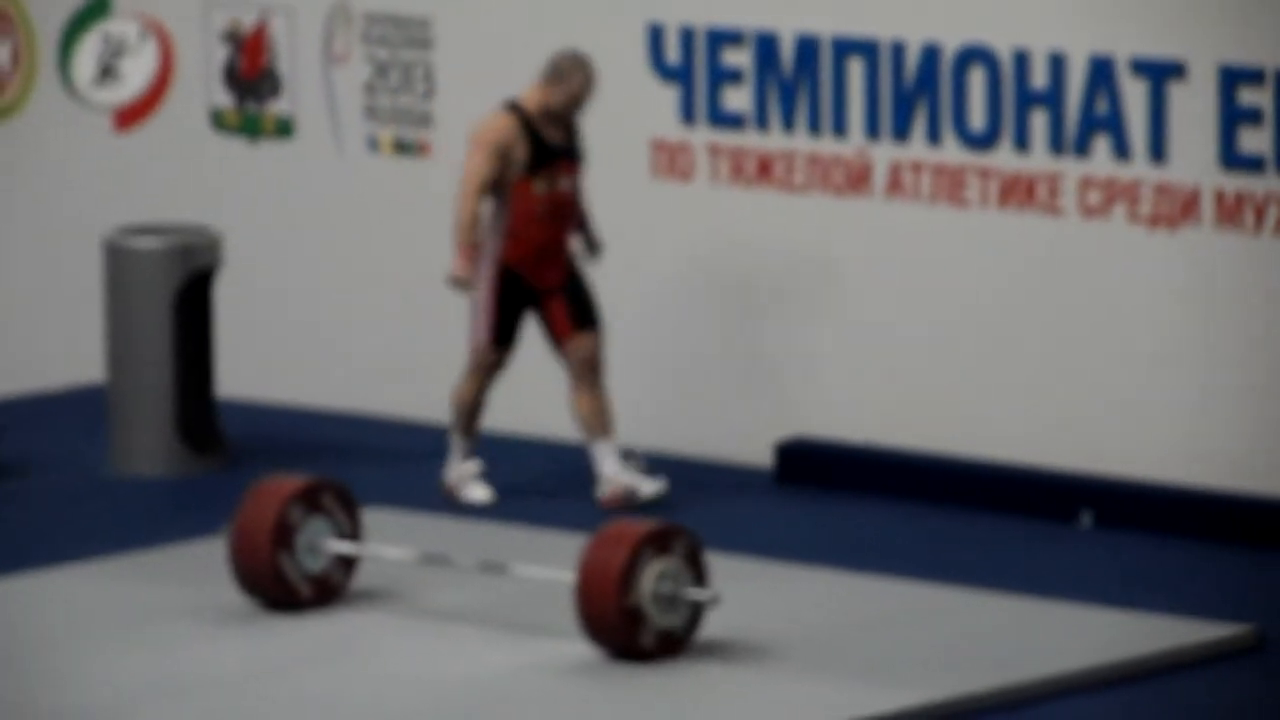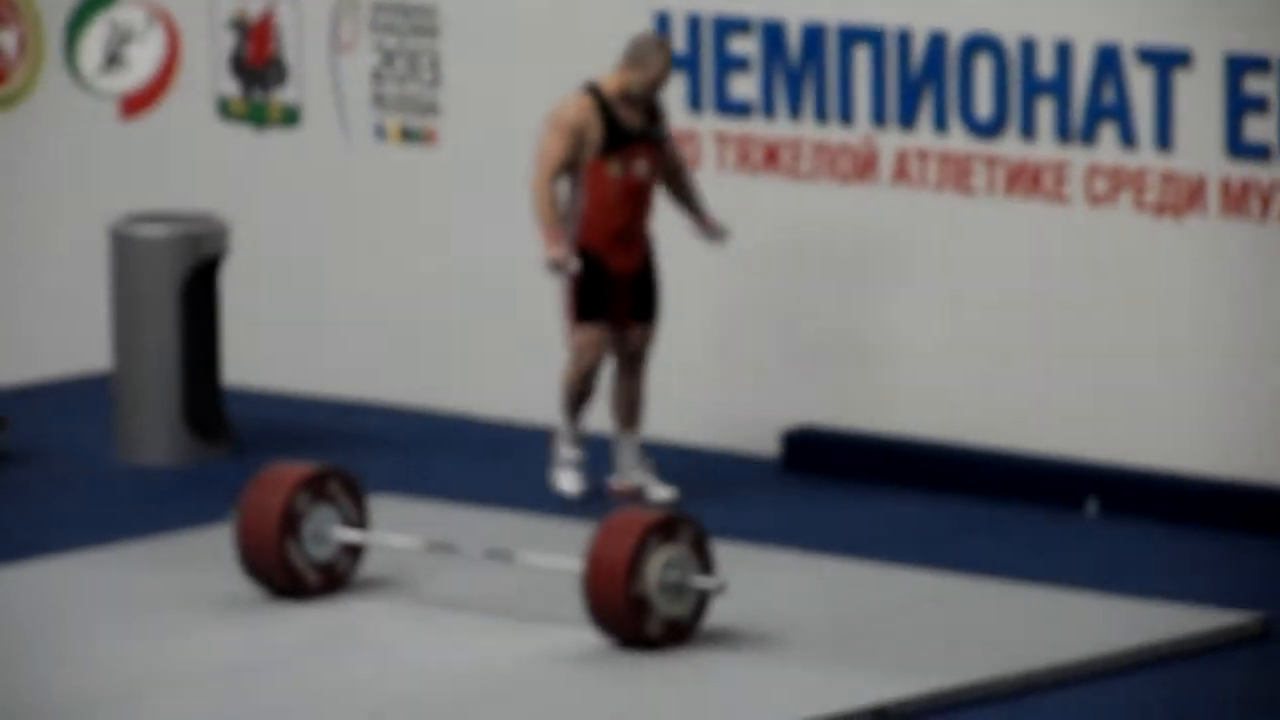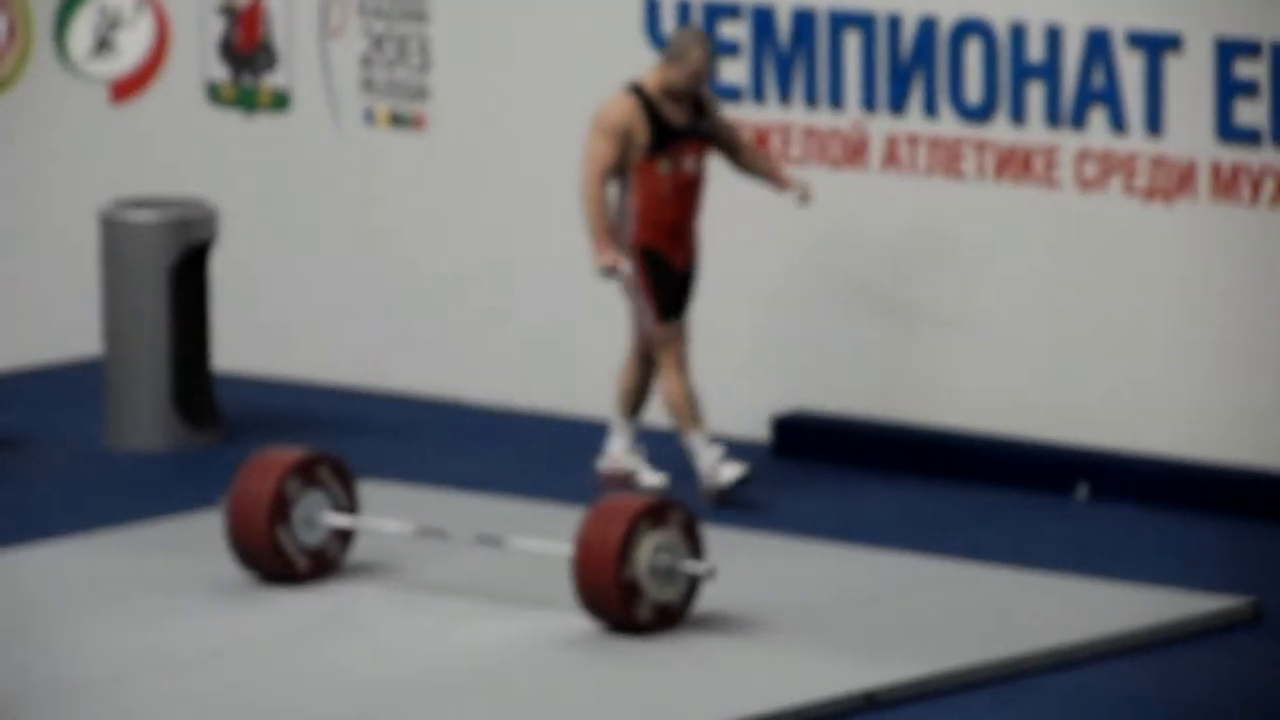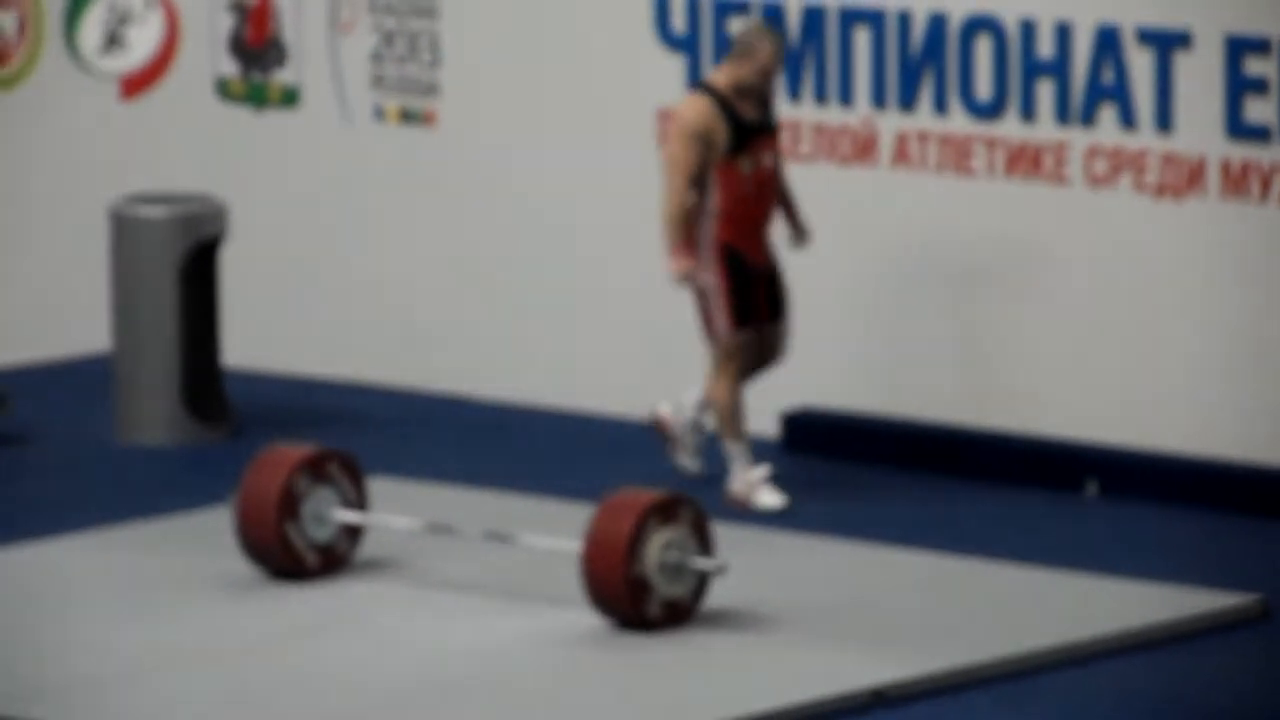
dt=0.3s
person 1, frame 1
left shoulder: (566, 126)
right shoulder: (501, 129)
right elbow: (470, 194)
left wrist: (585, 233)
right wrist: (463, 255)
left hip: (557, 262)
right hip: (508, 266)
left knee: (587, 361)
right knee: (485, 365)
left ankle: (612, 477)
right ankle: (459, 466)
person 1, frame 2
left shoulder: (650, 111)
right shoulder: (578, 111)
left elbow: (669, 167)
right elbow: (544, 176)
left wrist: (700, 215)
right wrist: (554, 239)
left hip: (635, 249)
right hip: (586, 250)
left knee: (635, 354)
right knee: (589, 354)
left ankle: (631, 468)
right ankle: (567, 446)
person 1, frame 3
left shoulder: (699, 105)
right shoulder: (623, 111)
left elbow: (736, 146)
right elbow: (594, 180)
left wrist: (784, 181)
right wrist: (603, 245)
left hip: (681, 244)
right hip: (639, 248)
left knee: (648, 348)
right knee: (672, 353)
left ankle: (618, 452)
right ankle: (708, 462)
person 1, frame 4
left shoulder: (759, 100)
right shoulder: (697, 112)
right elbow: (678, 187)
left wrist: (792, 215)
right wrist: (679, 254)
left hip: (755, 243)
right hip: (716, 249)
left knee: (769, 346)
right knee: (732, 354)
left ankle: (681, 414)
right ankle: (741, 473)
